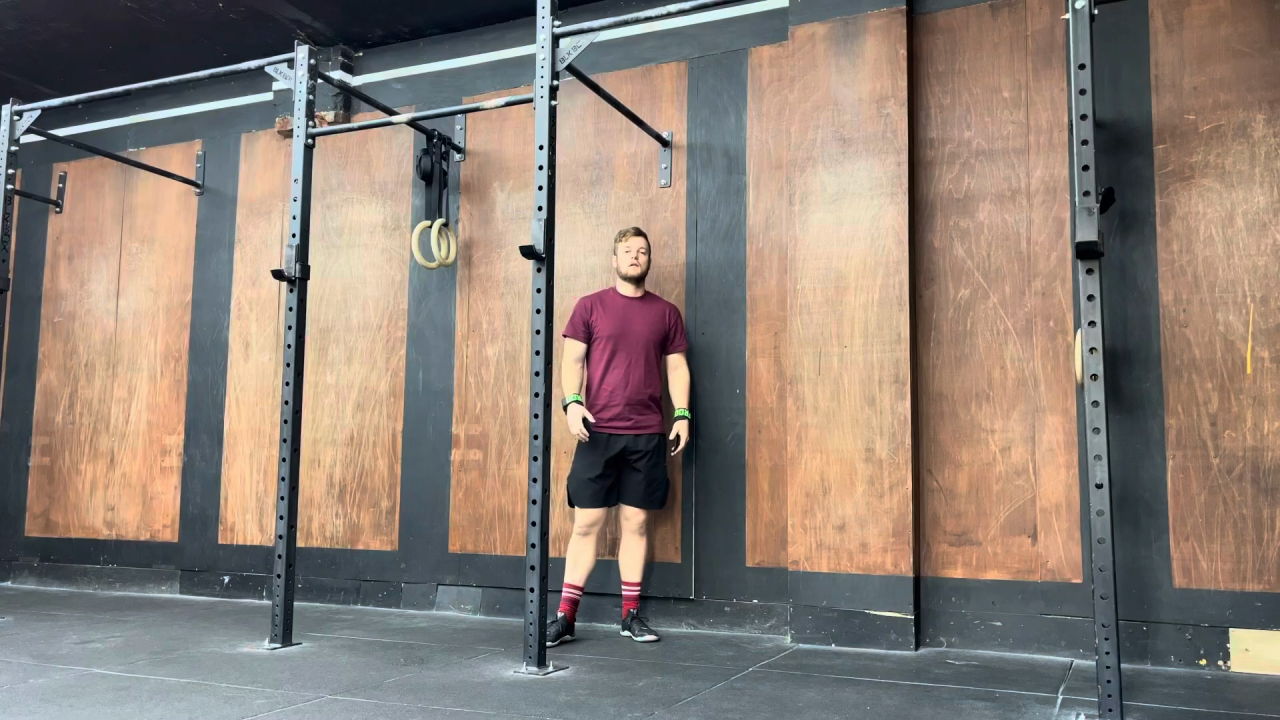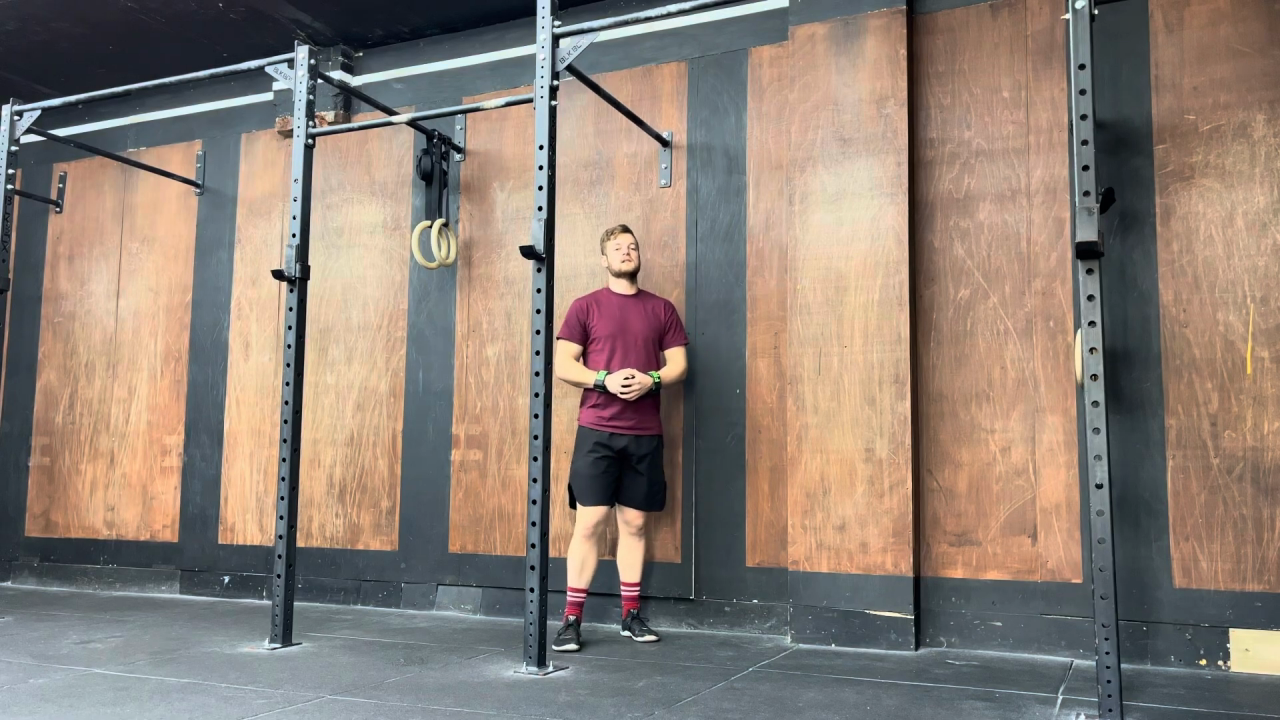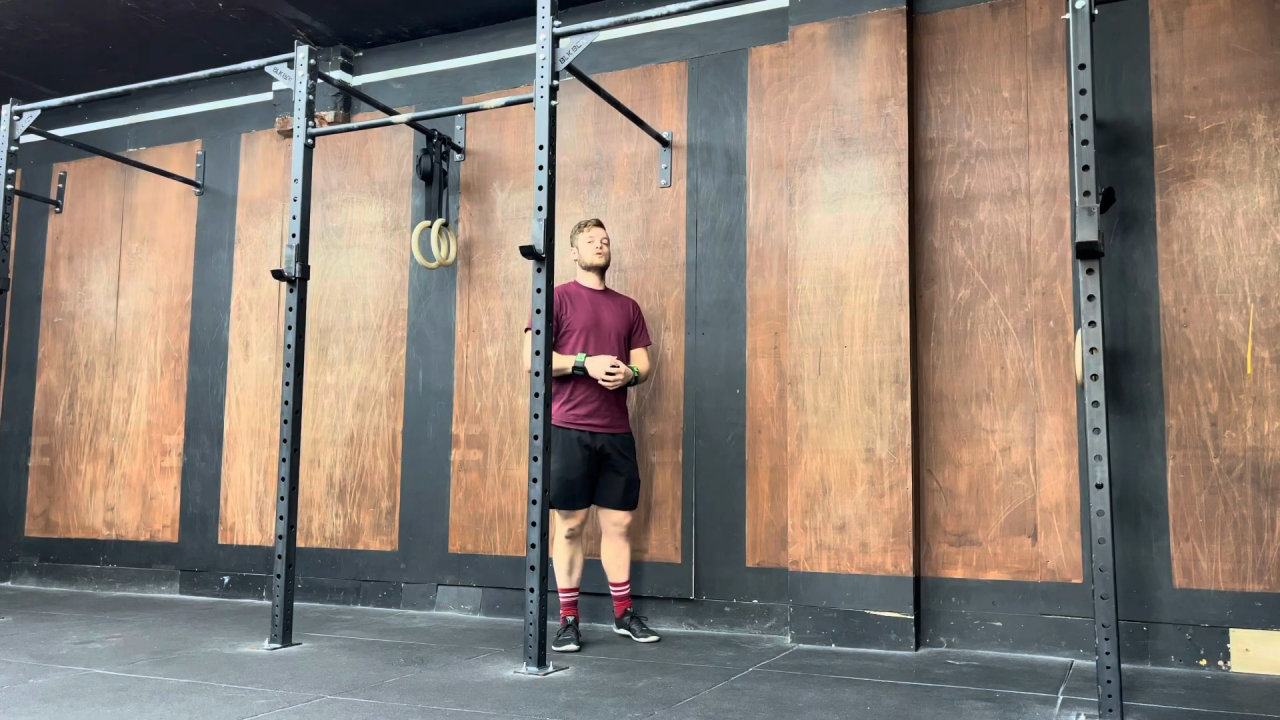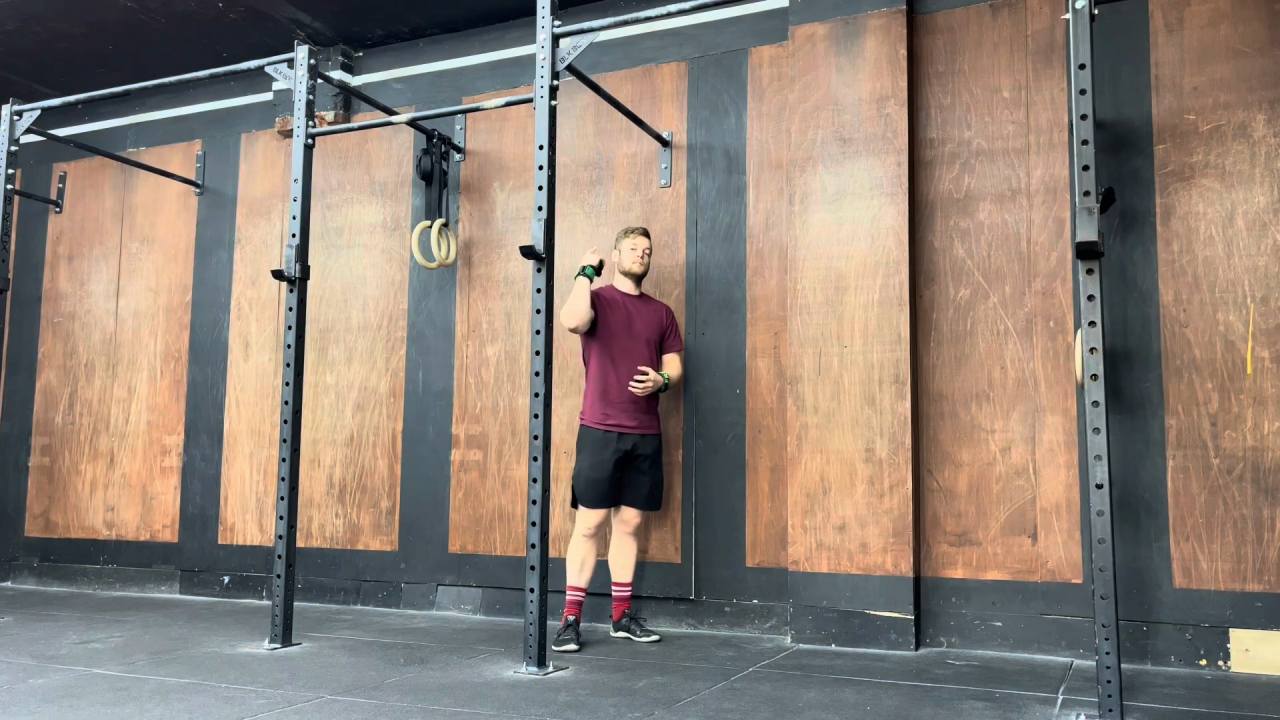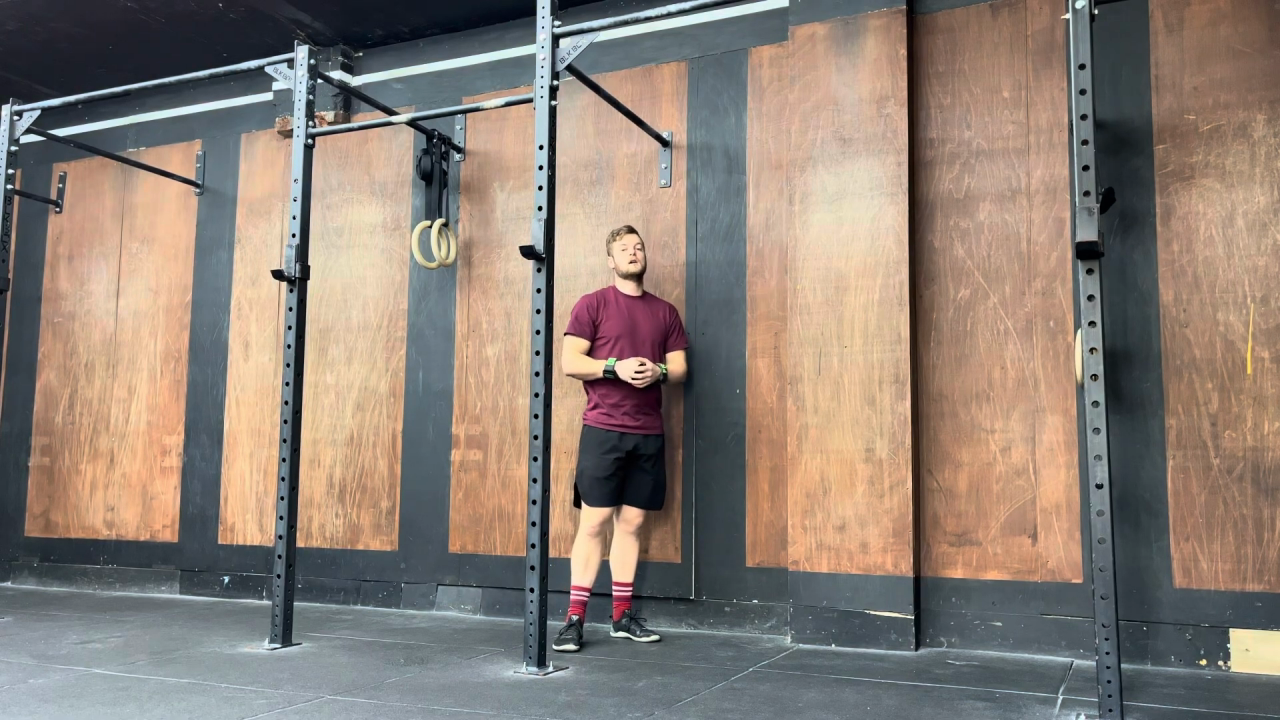
dt=1s
person 1, frame 1
left shoulder: (666, 312)
right shoulder: (590, 306)
left elbow: (677, 367)
right elbow: (572, 360)
left wrist: (682, 415)
right wrist: (572, 401)
left hip: (647, 435)
right hip: (598, 431)
left knee: (636, 523)
right knee: (586, 523)
left ankle: (631, 614)
right ankle: (565, 615)
person 1, frame 2
left shoulder: (662, 309)
right shoulder: (585, 306)
left elbow: (679, 364)
right elbow: (564, 365)
left wrist: (651, 380)
right wrist: (604, 379)
left hip: (645, 434)
right hip: (597, 430)
left knee: (634, 524)
right knee: (589, 524)
left ankle: (631, 615)
right ankle: (571, 619)
person 1, frame 3
left shoulder: (628, 306)
right shoulder: (557, 298)
left elbow: (644, 363)
right elbow: (532, 357)
left wrist: (628, 373)
right wrist: (584, 363)
left hip: (617, 432)
right hip: (569, 429)
left knee: (619, 524)
right knee: (570, 524)
left ankle: (624, 613)
right ankle: (568, 619)
person 1, frame 4
left shoulder: (661, 312)
right shoulder: (596, 297)
left elbow: (675, 367)
right elbow: (573, 321)
left wrist: (660, 380)
right wrist: (586, 272)
left hip: (646, 434)
right hip: (600, 429)
left knee: (628, 523)
right knee: (589, 524)
left ankle: (622, 614)
right ankle: (570, 618)
person 1, frame 5
left shoulder: (665, 311)
right shoulder: (592, 304)
left elbow: (680, 368)
right elbow: (569, 363)
left wrist: (658, 372)
right wrist: (614, 367)
left hip: (648, 434)
right hip: (603, 430)
left knee: (630, 524)
right knee: (594, 522)
left ankle: (622, 615)
right ankle: (574, 618)
